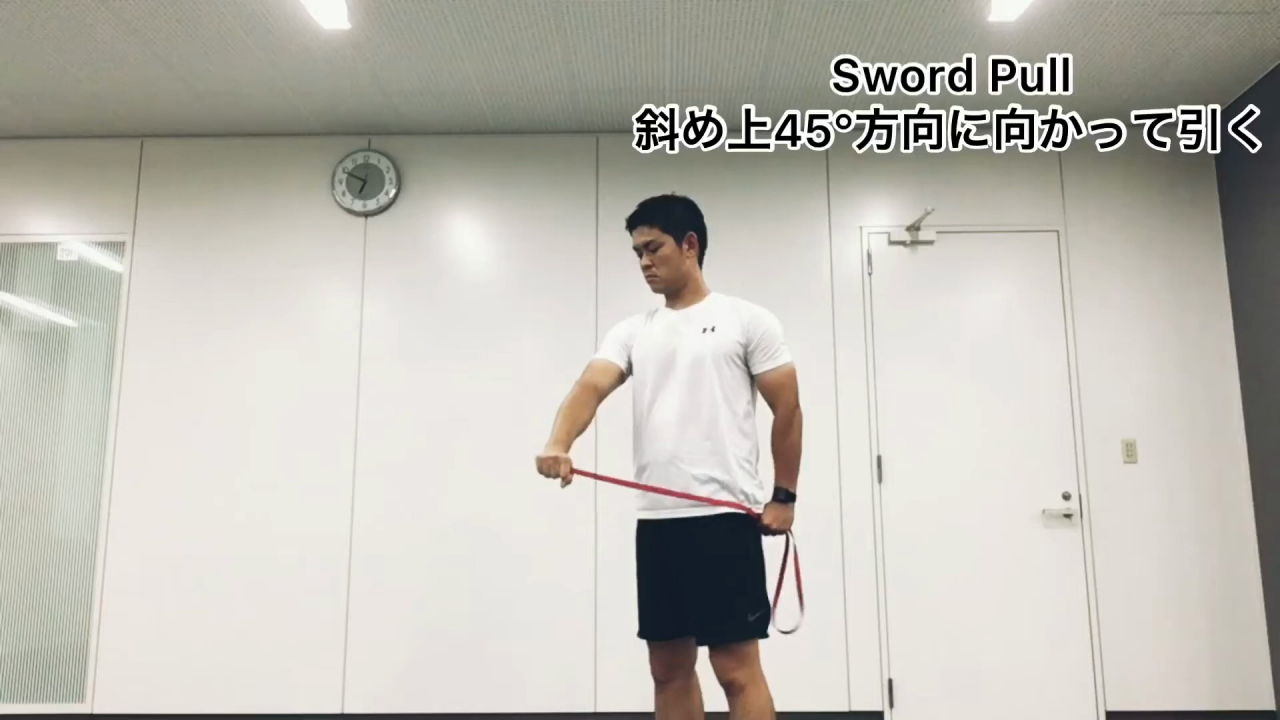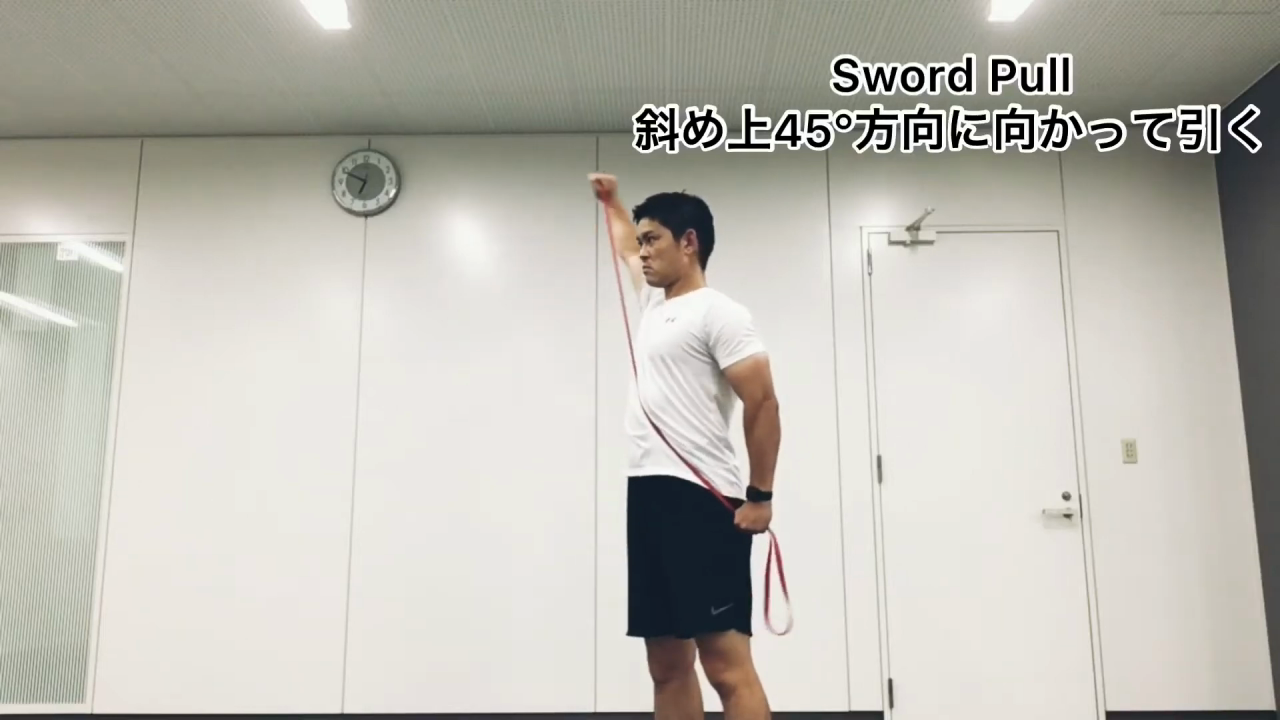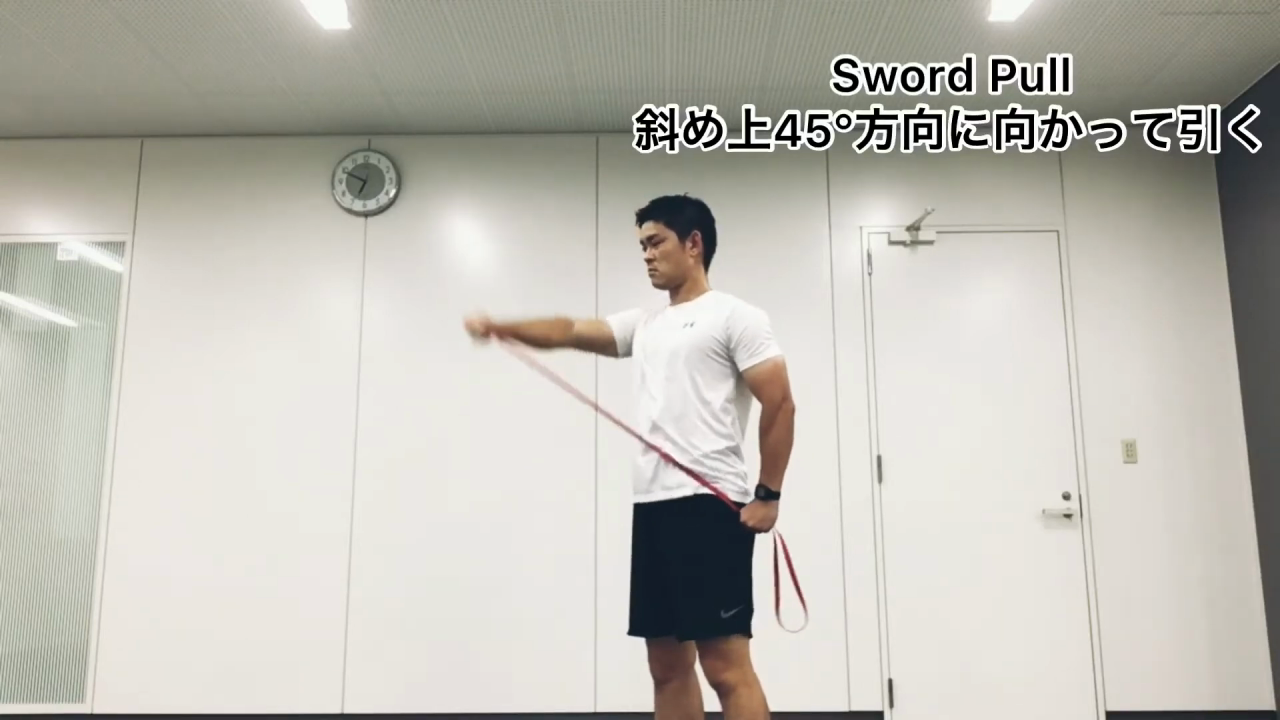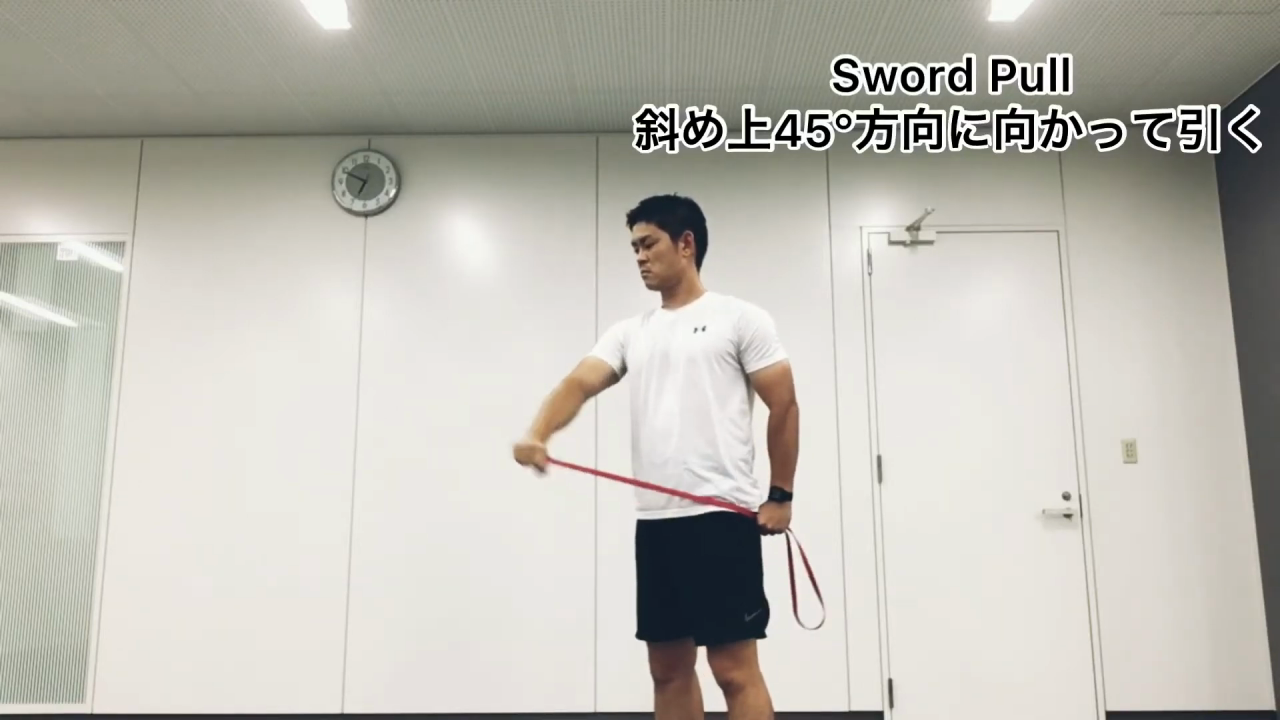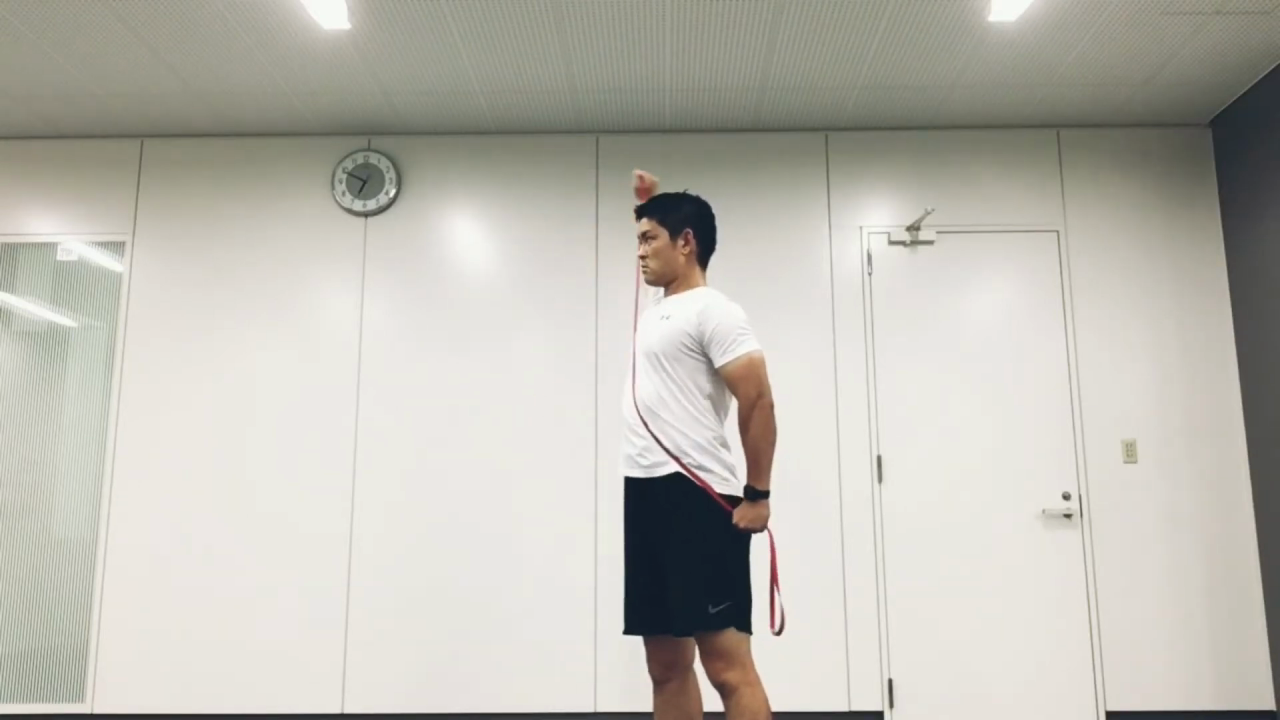
dt=1s
person 1, frame 1
left shoulder: (746, 320)
right shoulder: (632, 331)
left elbow: (788, 410)
right elbow: (590, 387)
left wrist: (783, 497)
right wrist: (559, 444)
left hip: (724, 518)
right hip: (657, 520)
left knee: (736, 668)
right knee: (669, 668)
person 1, frame 2
left shoulder: (717, 313)
right shoulder: (655, 302)
left elbow: (762, 403)
right elbow: (627, 250)
left wrist: (759, 496)
right wrist: (611, 203)
left hip: (700, 501)
right hip: (649, 496)
left knee: (726, 663)
right knee: (668, 664)
person 1, frame 3
left shoulder: (735, 317)
right shoulder: (645, 322)
left elbow: (780, 405)
right elbow: (572, 330)
left wrist: (768, 494)
right wrist: (501, 326)
left hip: (709, 508)
right hip: (652, 507)
left knee: (726, 665)
right knee: (668, 664)
person 1, frame 4
left shoulder: (739, 319)
right shoulder: (631, 332)
left elbow: (785, 406)
right elbow: (578, 385)
left wrist: (780, 496)
right wrist: (537, 433)
left hip: (721, 515)
right hip: (655, 519)
left knee: (735, 669)
right knee: (669, 667)
person 1, frame 5
left shoulder: (712, 311)
right shoulder: (662, 307)
left elbow: (758, 402)
right elbow: (656, 256)
left wrist: (757, 495)
right wrist: (645, 200)
left hip: (697, 500)
right hip: (646, 498)
left knee: (726, 663)
right knee: (667, 664)
